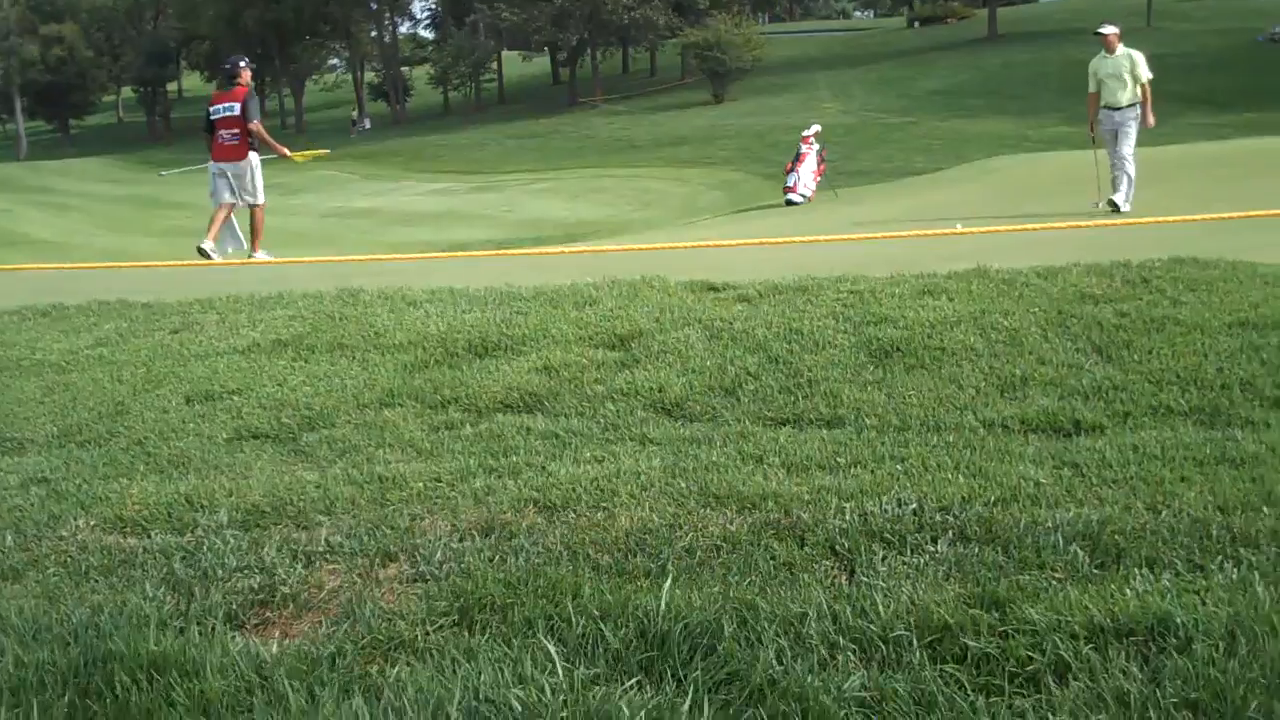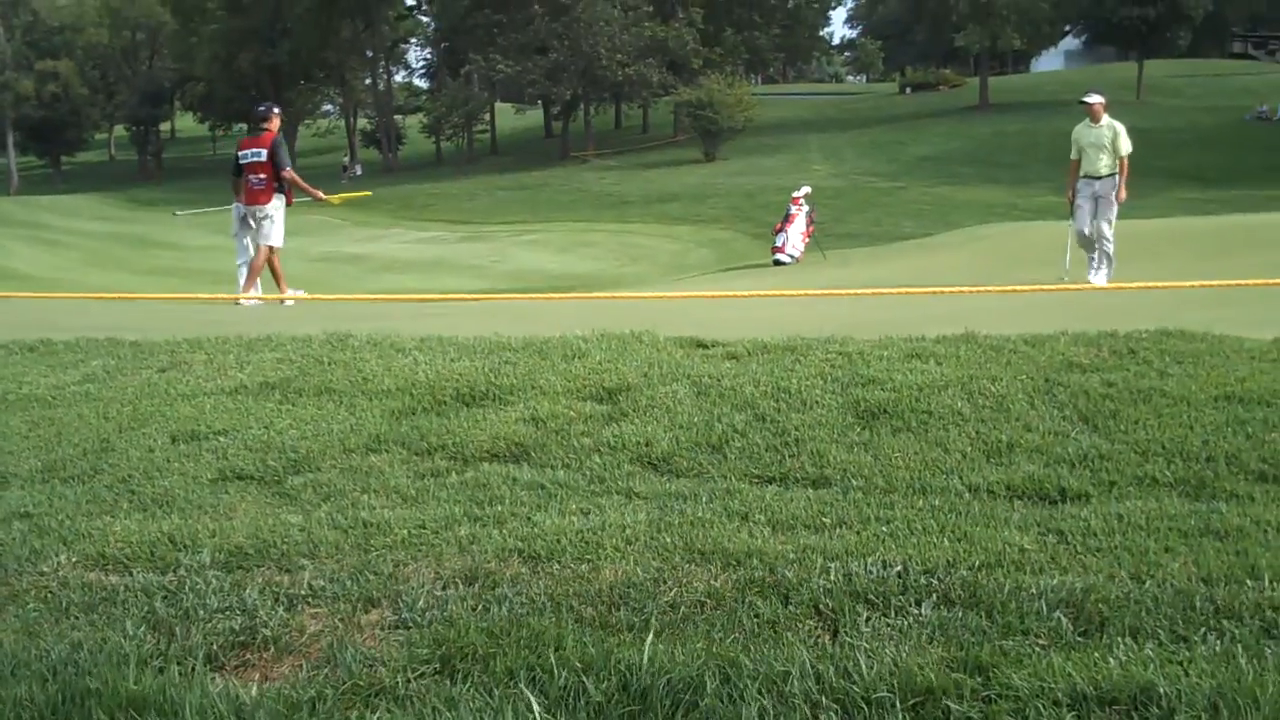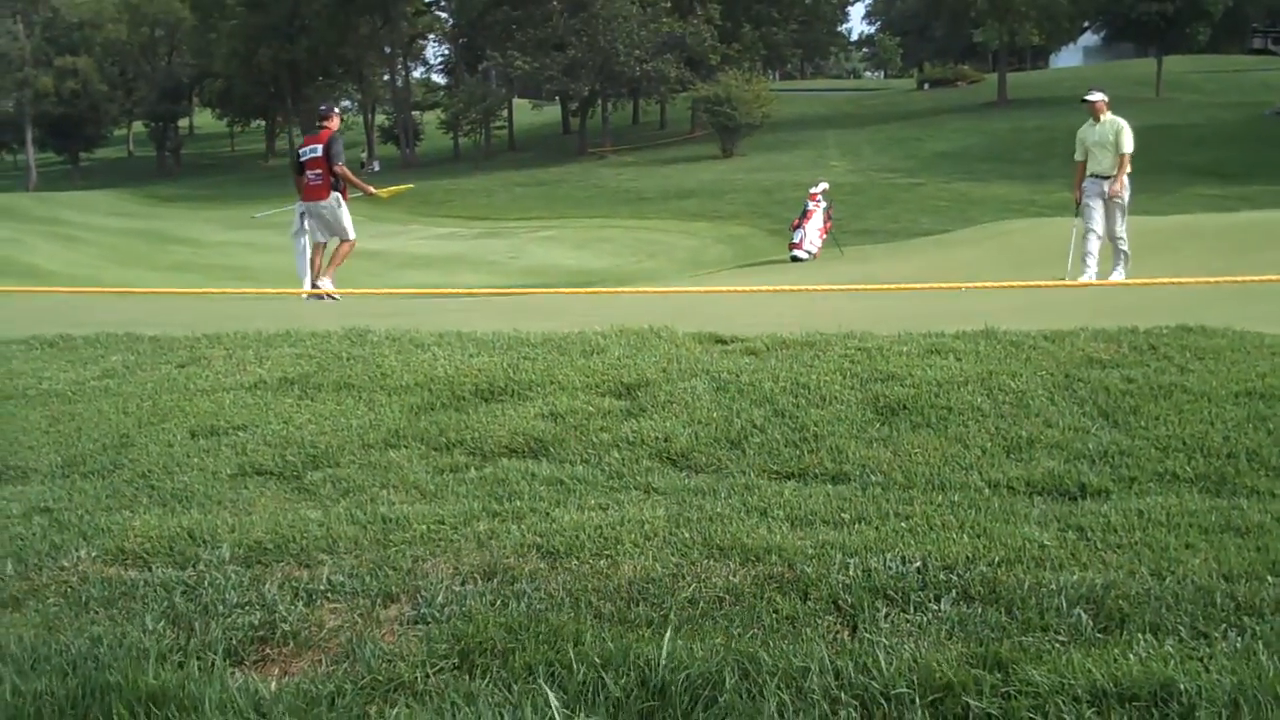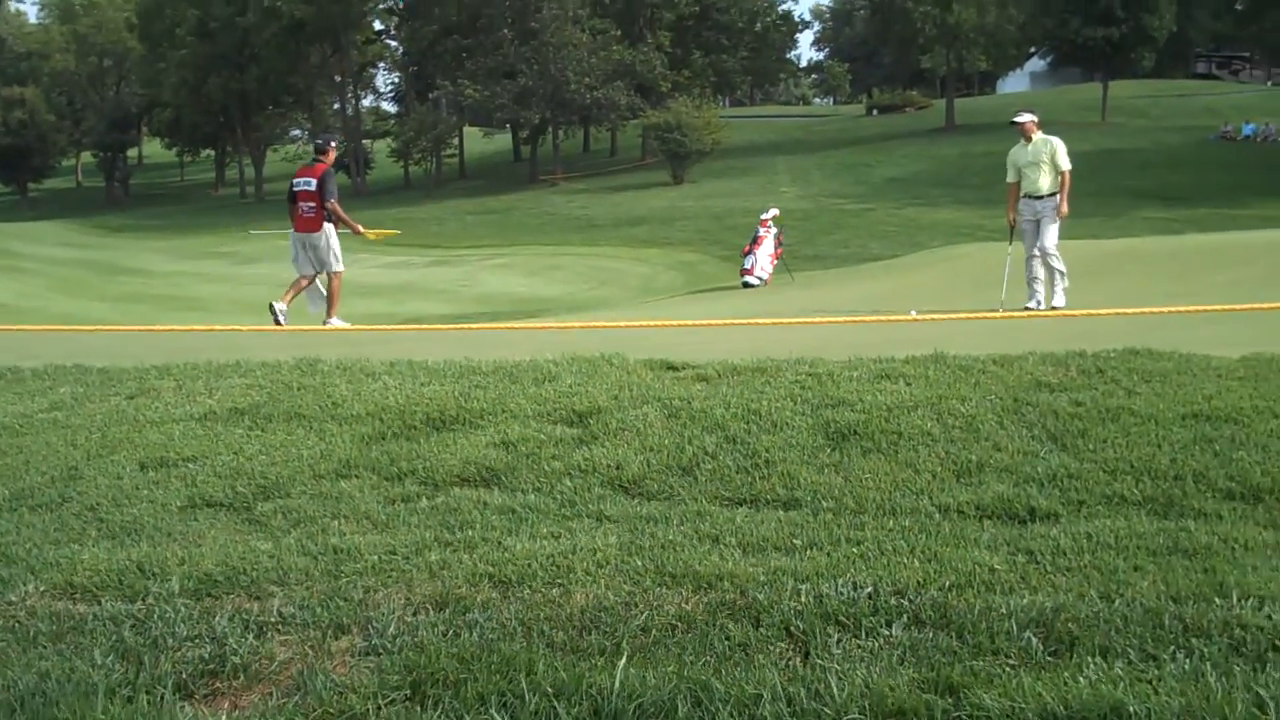
dt=0.4s
person 1, frame 1
left shoulder: (215, 99)
right shoulder: (247, 94)
left elbow: (209, 133)
right elbow: (253, 126)
left wrist: (215, 155)
right wrist: (276, 148)
left hip: (220, 160)
right hip: (244, 158)
left knee: (225, 205)
right knee: (257, 205)
left ankle: (208, 242)
right ankle: (256, 253)
person 1, frame 2
left shoulder: (243, 143)
right shoulder: (275, 140)
left elbow: (236, 177)
right elbow: (286, 173)
left wrist: (239, 197)
right wrist: (311, 192)
left hip: (251, 203)
right hip: (271, 201)
left knee: (270, 248)
right knee: (264, 249)
left ankle: (284, 291)
right ankle: (245, 294)
person 1, frame 3
left shoulder: (305, 142)
right shoulder: (333, 137)
left elbow: (298, 175)
right elbow: (338, 168)
left wrist: (302, 196)
right wrist: (363, 187)
left hip: (310, 200)
right hip: (329, 198)
left knee: (318, 244)
right knee: (348, 240)
left ankle: (314, 288)
right ankle: (324, 279)
person 1, frame 4
left shoulder: (299, 173)
right shoulder: (326, 172)
left elbow: (291, 204)
right elbow: (330, 204)
left wrist: (297, 224)
right wrist: (351, 225)
left hip: (301, 231)
right hip: (321, 229)
left knee: (308, 275)
right knee: (335, 273)
left ankle: (281, 304)
right ankle: (331, 319)
person 2, frame 1
left shoulder: (1133, 56)
right shoulder: (1095, 63)
left elbow: (1145, 85)
right elbow: (1093, 94)
left wrist: (1148, 112)
right wrist: (1091, 120)
left hip: (1129, 112)
right hip: (1107, 114)
left knee: (1124, 154)
right knee: (1114, 160)
left ankle: (1122, 197)
right ankle: (1122, 200)
person 2, frame 2
left shoulder: (1115, 128)
right shoulder: (1078, 130)
left elbow: (1123, 159)
left wrist: (1122, 187)
right wrist: (1070, 187)
left hip: (1108, 182)
right hip: (1085, 183)
left knee: (1104, 231)
right knee: (1081, 229)
left ankle: (1103, 273)
right ankle: (1094, 259)
person 2, frame 3
left shoulder: (1119, 125)
right shoulder: (1083, 131)
left elbow: (1125, 156)
left wrist: (1117, 182)
right wrist: (1077, 188)
left hip: (1116, 182)
right hip: (1092, 183)
left knee: (1116, 231)
right knee: (1092, 228)
left ankle: (1120, 269)
right ankle: (1089, 273)
person 2, frame 4
left shoulder: (1052, 143)
right shoulder: (1014, 152)
left elbow: (1065, 173)
right elbow: (1013, 183)
left wrist: (1063, 201)
right wrist: (1010, 210)
left hip: (1050, 202)
right hip: (1027, 204)
left knee: (1047, 246)
right knee: (1031, 252)
left ankle: (1059, 289)
right ankle: (1036, 297)
